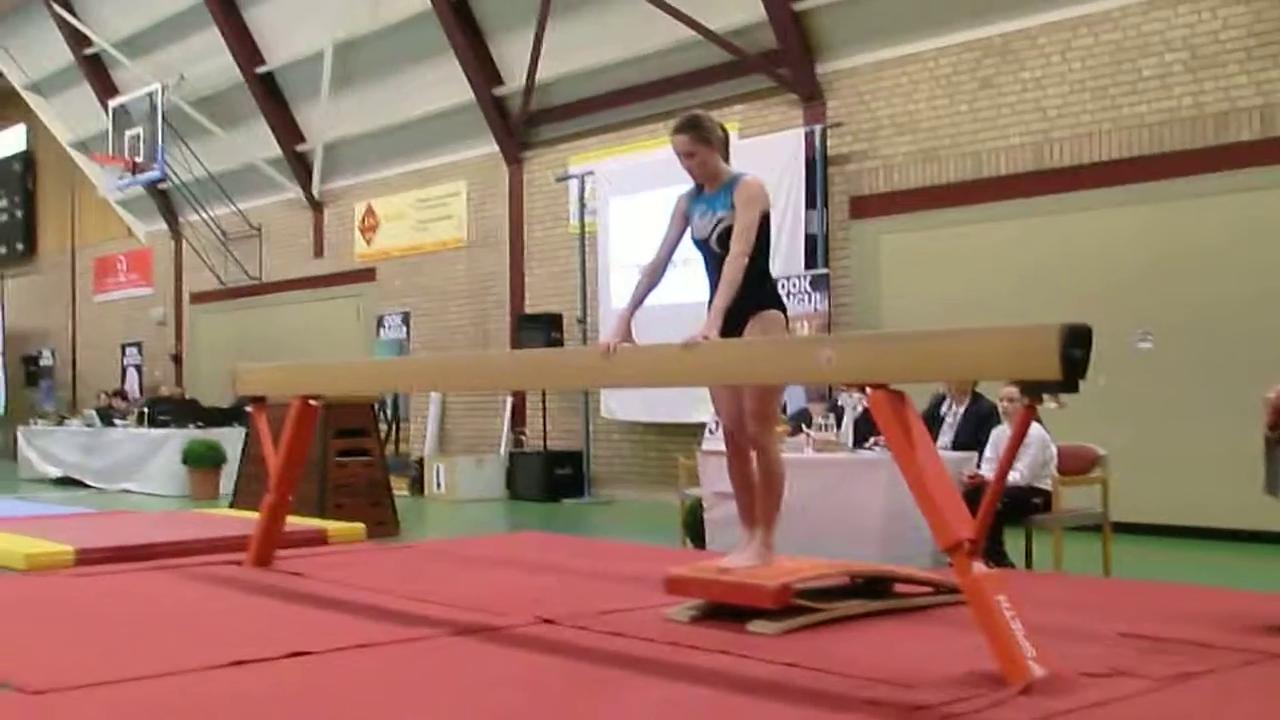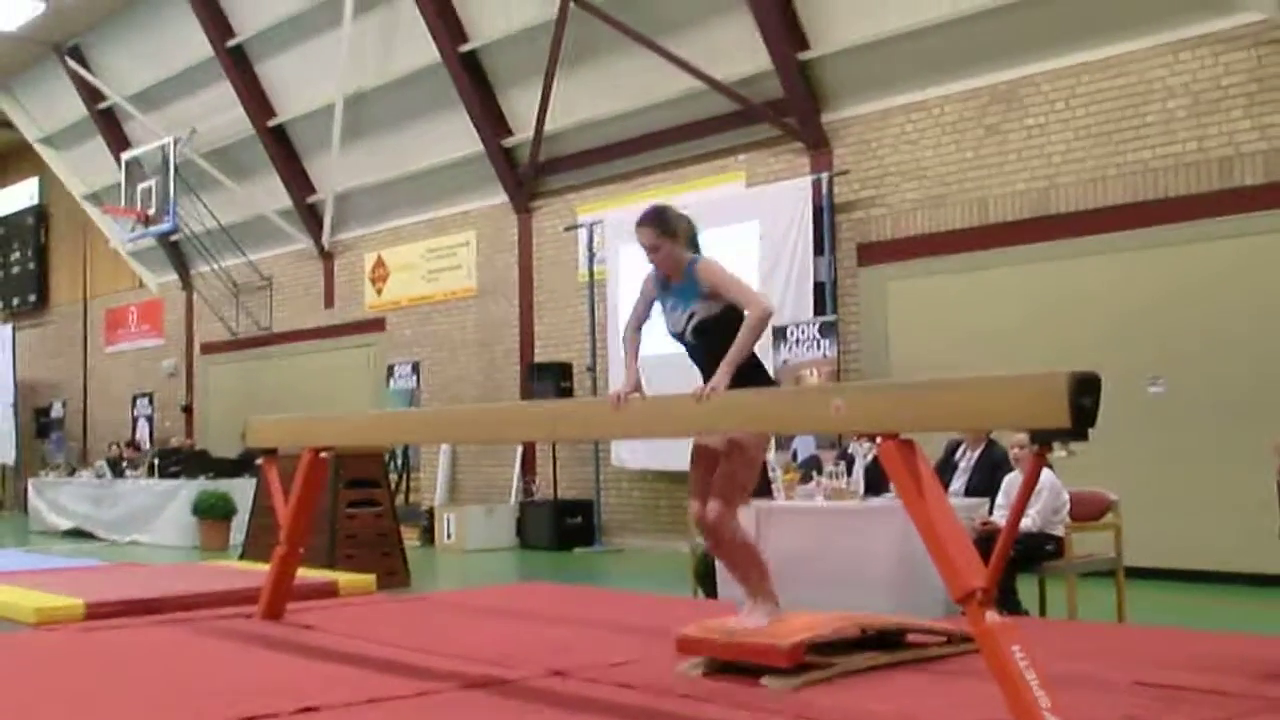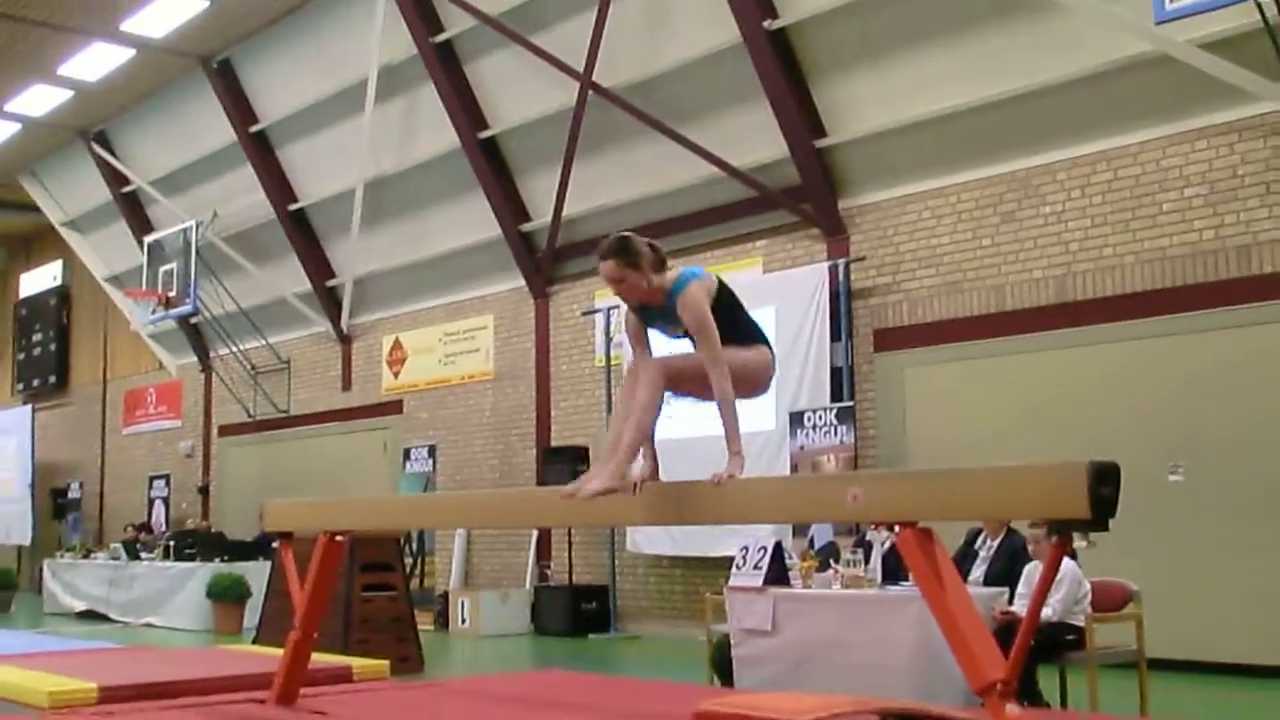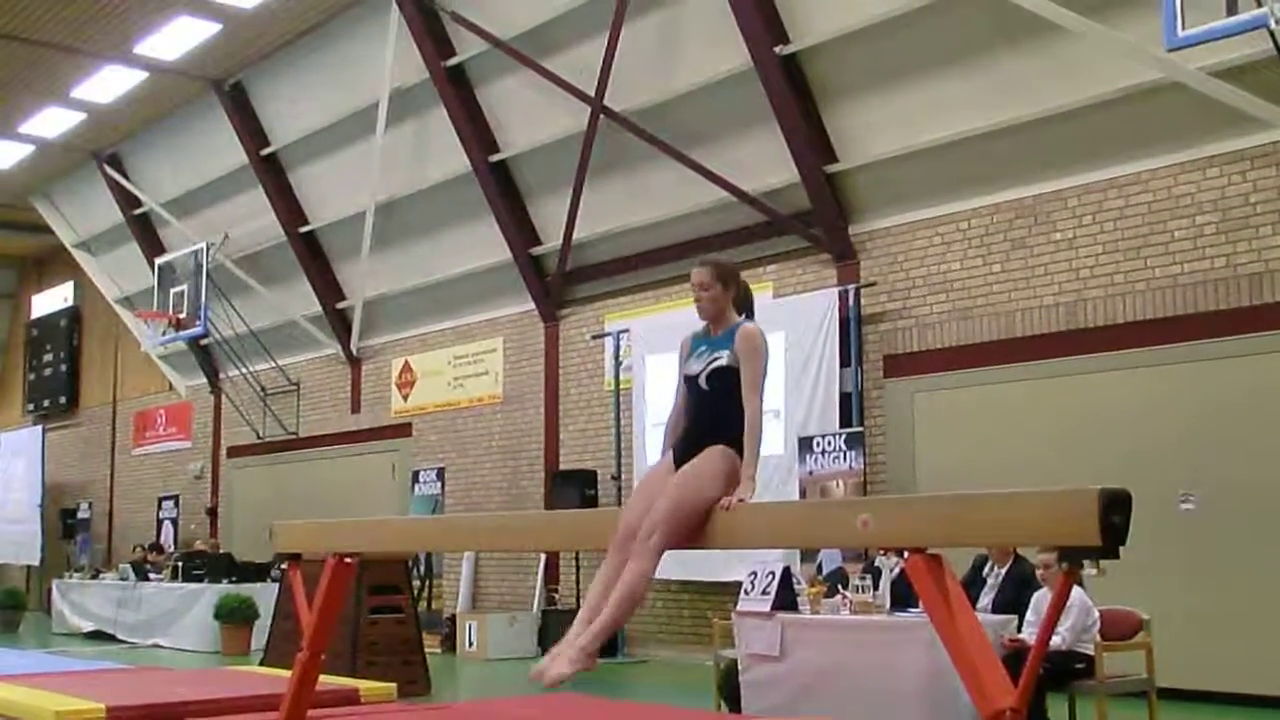
dt=0.7s
person 1, frame 1
left shoulder: (748, 188)
right shoulder: (688, 201)
left elbow: (740, 256)
right elbow: (658, 263)
left wrist: (712, 320)
right wrist: (624, 320)
left hip: (760, 312)
right hip: (722, 319)
left knee: (759, 431)
right knee: (733, 435)
left ankle: (764, 542)
right ankle: (749, 537)
person 1, frame 2
left shoulder: (706, 272)
right shoulder: (655, 283)
left elbow: (761, 310)
right elbow: (631, 331)
left wrist: (722, 376)
right wrist: (631, 377)
left hip: (750, 394)
right hip: (714, 392)
left knee: (718, 513)
right knee: (702, 515)
left ankle: (765, 601)
right ankle: (757, 598)
person 1, frame 3
left shoulder: (689, 291)
right shoulder: (636, 311)
left elbow: (717, 370)
right elbow: (640, 381)
left wrist: (735, 454)
right wrist: (649, 459)
left hip: (753, 361)
right hip: (717, 359)
left knee: (650, 371)
right knee: (639, 374)
left ankle: (612, 471)
right ankle: (611, 470)
person 1, frame 4
left shoulder: (747, 335)
right shoulder: (690, 343)
left elbow: (752, 406)
left wrist: (747, 478)
right wrist: (665, 465)
left hip: (720, 454)
right hip: (682, 452)
left knee: (648, 541)
right knee: (622, 541)
left ankle: (587, 646)
right ankle: (573, 638)
